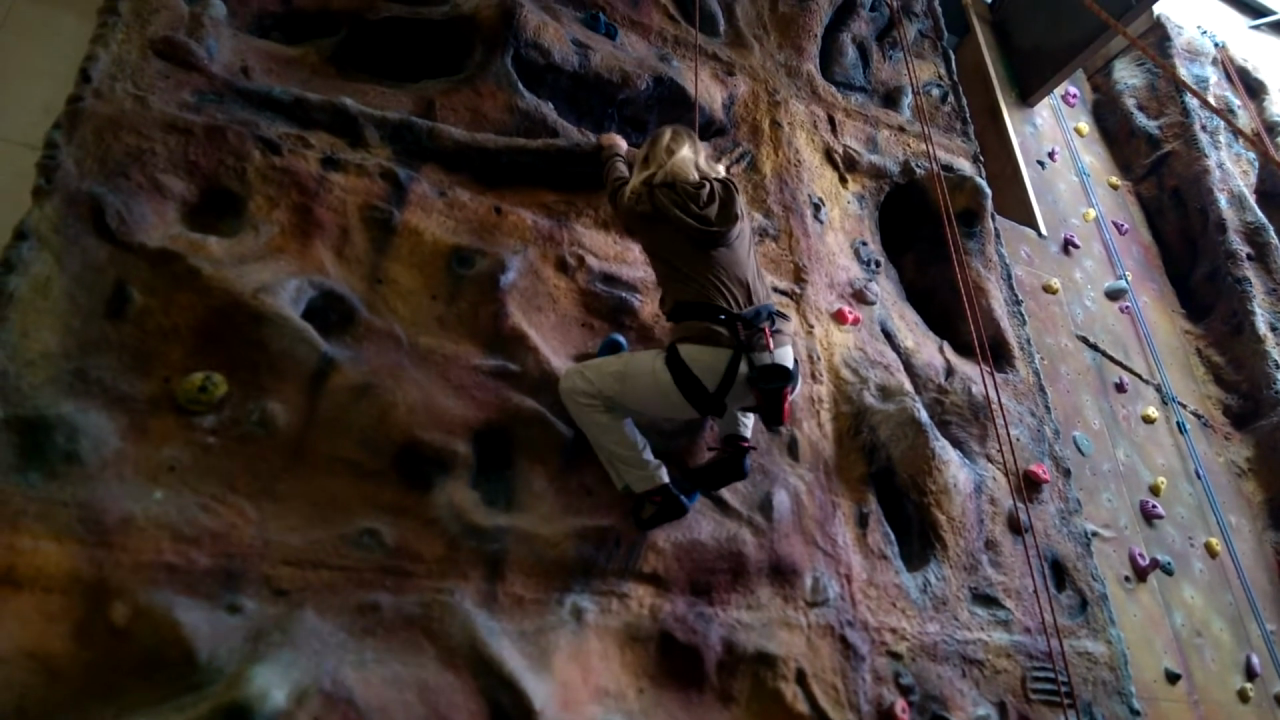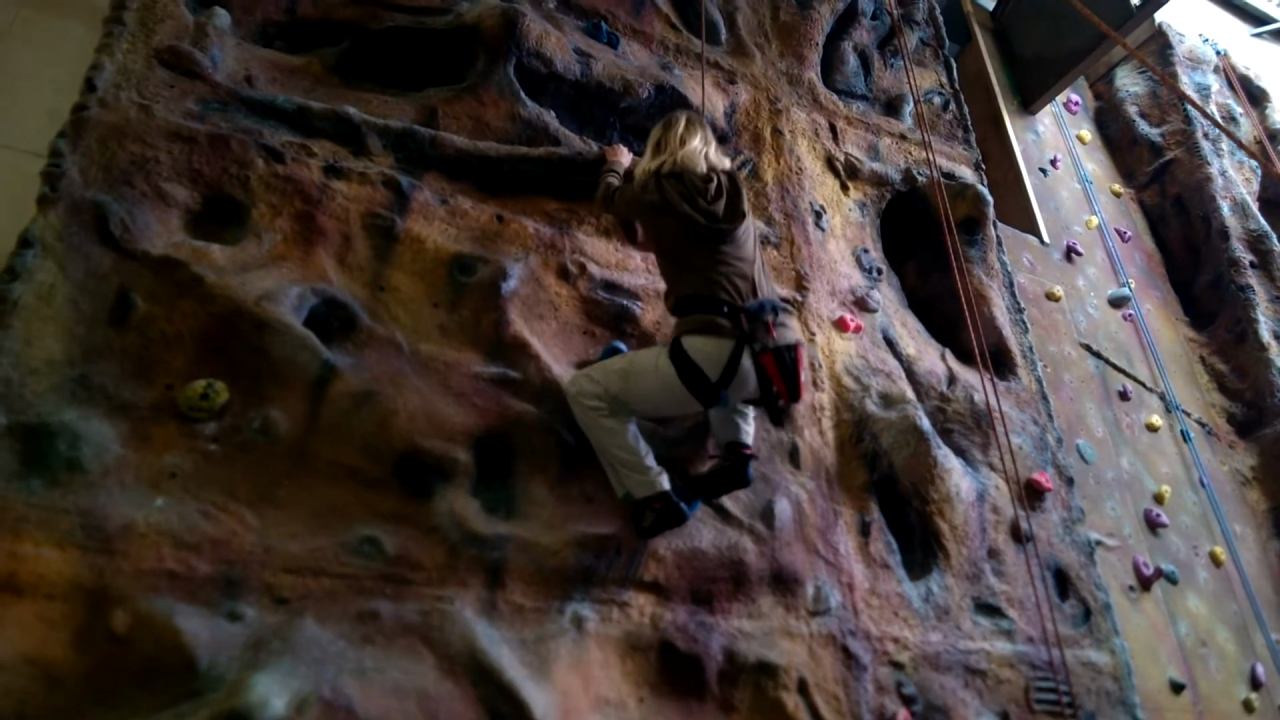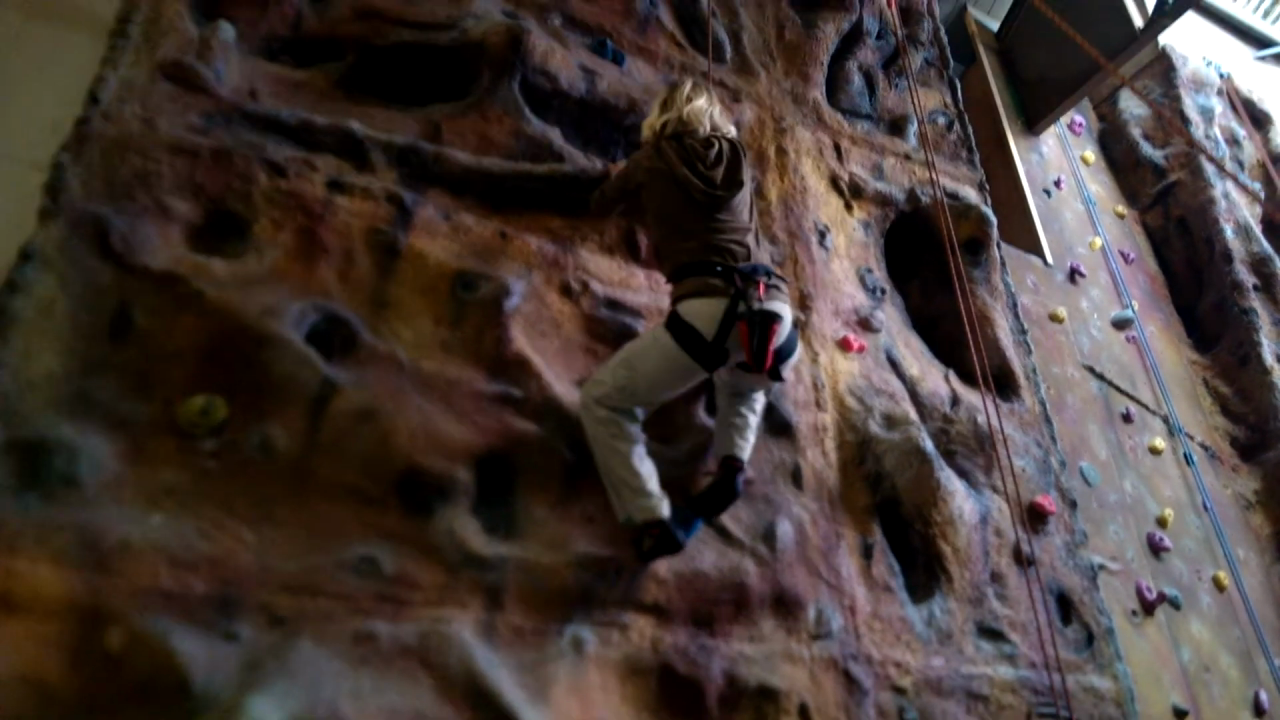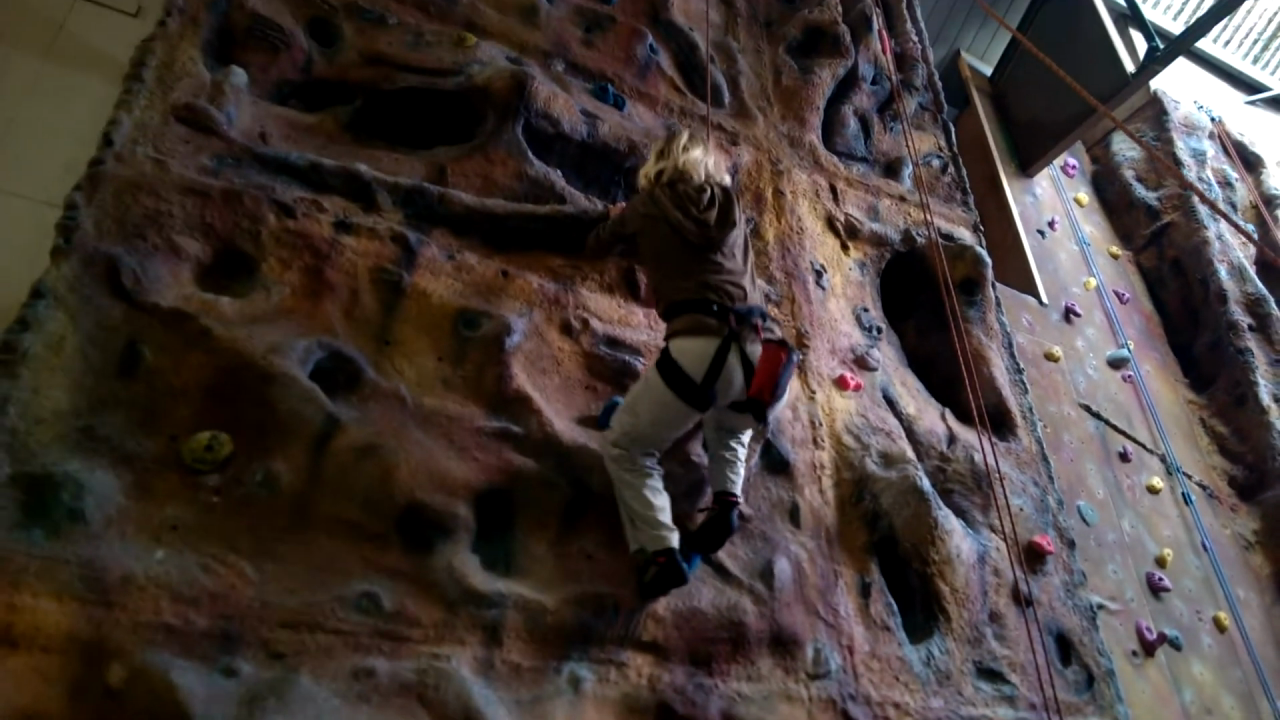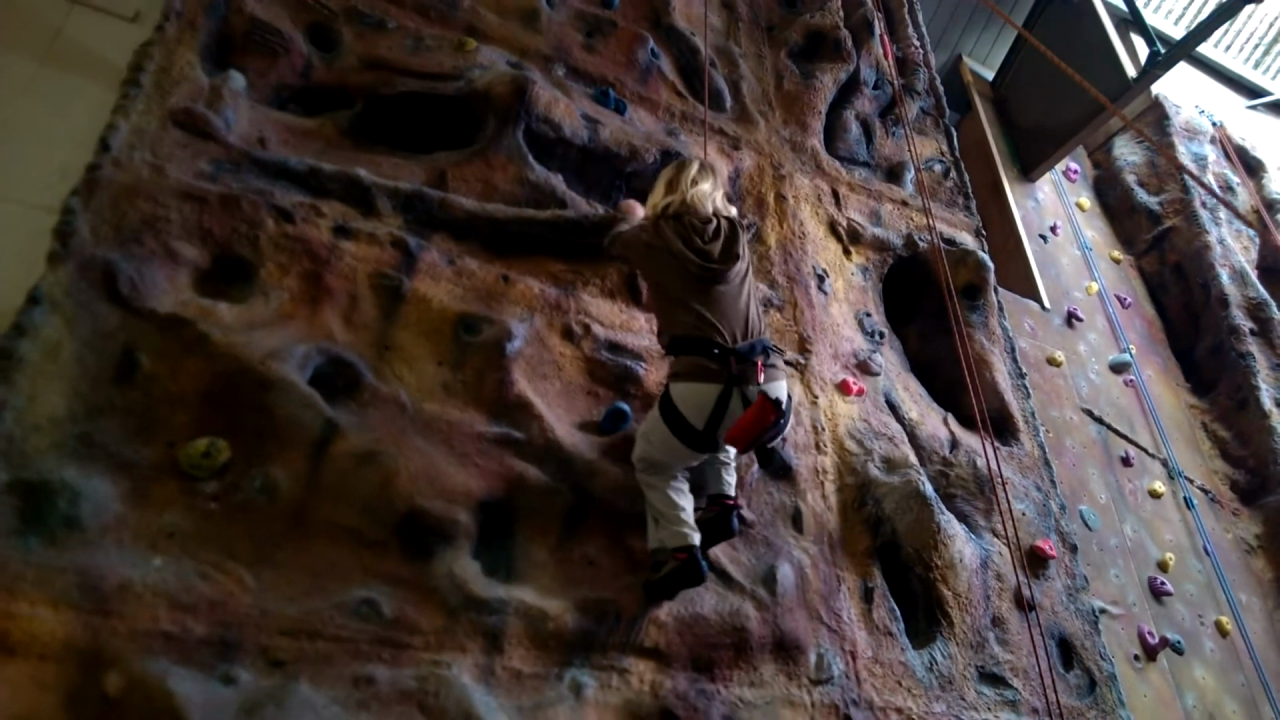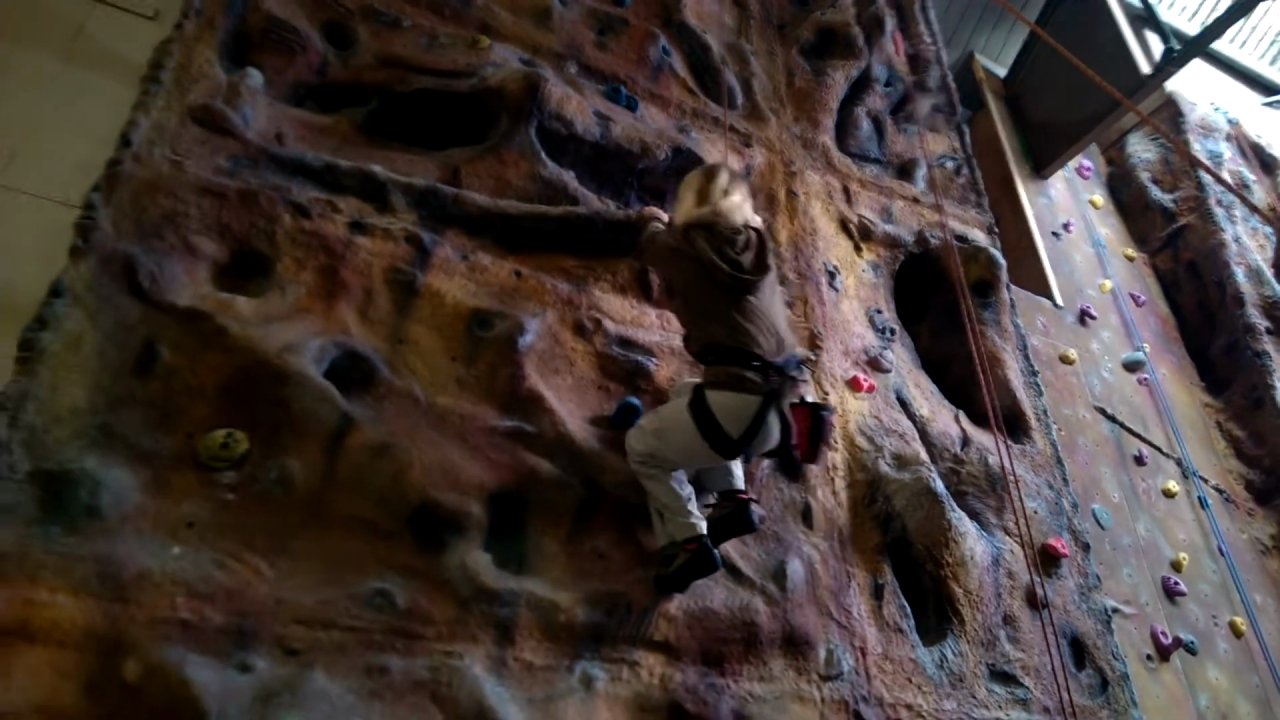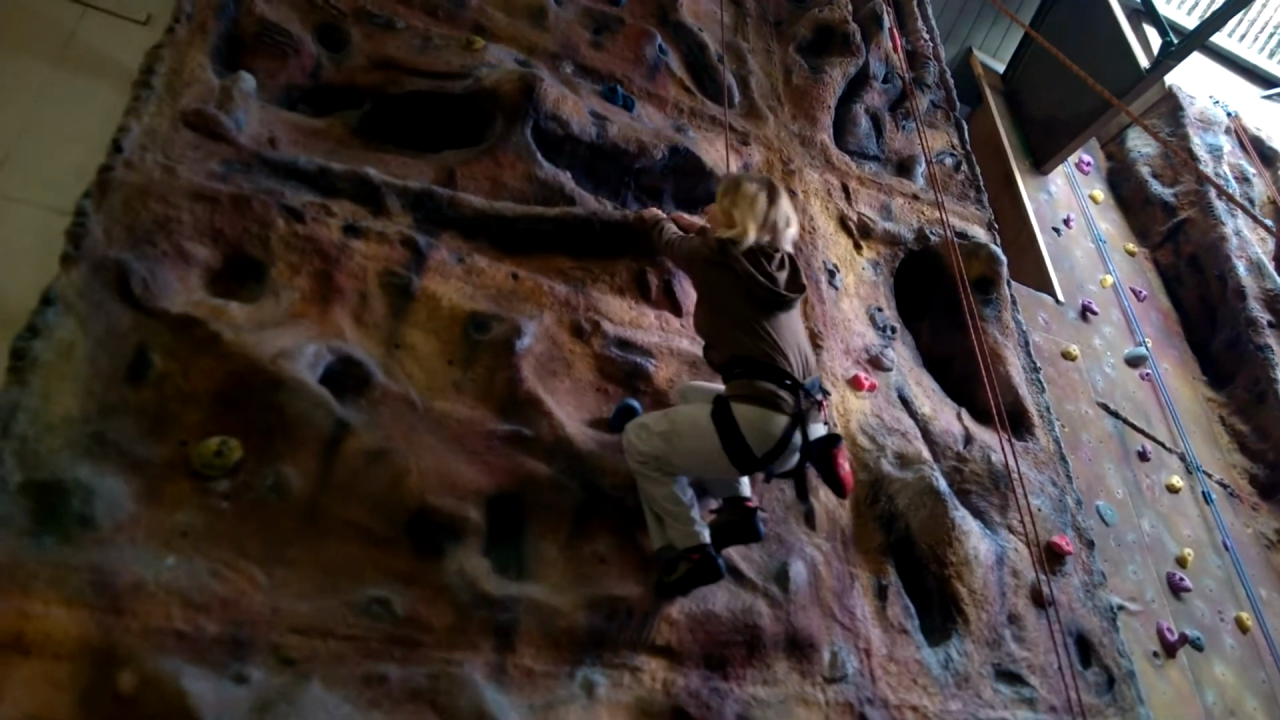
dt=0.4s
person 1, frame 1
left shoulder: (646, 207)
right shoulder: (729, 197)
left elbow: (619, 186)
left wrist: (614, 152)
left hip: (710, 366)
right hip: (773, 364)
left knee: (579, 386)
left ankle: (655, 490)
right ankle: (736, 444)
person 1, frame 2
left shoulder: (651, 195)
right shoulder: (734, 190)
left elbow: (608, 196)
left wrist: (615, 164)
left hip: (715, 356)
left knee: (587, 390)
left ankle: (656, 497)
right ankle: (737, 451)
person 1, frame 3
left shoulder: (652, 161)
right shoulder: (736, 160)
left elbow: (602, 205)
left wrist: (623, 180)
left hip: (708, 313)
right hip: (773, 315)
left knee: (602, 401)
right knee: (743, 381)
left ankle: (653, 520)
right ankle: (731, 467)
person 1, frame 4
left shoulder: (648, 207)
right shoulder: (728, 206)
left elbow: (596, 246)
left wrist: (621, 224)
left hip: (700, 350)
right hip: (763, 351)
left knee: (625, 447)
right knee: (729, 420)
left ankle: (661, 553)
right ankle: (726, 502)
person 1, frame 5
left shoulder: (653, 236)
right shoulder: (733, 234)
left elbow: (616, 243)
left wrist: (634, 219)
left hip: (702, 389)
right hip: (768, 395)
left knee: (653, 462)
left ankle: (681, 551)
right ankle: (722, 504)
person 1, frame 6
left shoulder: (682, 245)
right shoulder: (757, 244)
left elbow: (651, 243)
left wrist: (656, 220)
left hip: (739, 404)
right hip: (790, 407)
left knee: (642, 447)
right knee: (689, 398)
left ankle: (690, 542)
right ankle: (733, 499)
person 1, frame 7
left shoulder: (713, 257)
right shoulder: (781, 262)
left elbow: (671, 243)
left wrist: (658, 220)
right wrist: (699, 226)
left hip: (761, 423)
right hip: (806, 428)
left knee: (640, 441)
right knee: (689, 398)
left ankle: (693, 552)
right ankle: (739, 508)
